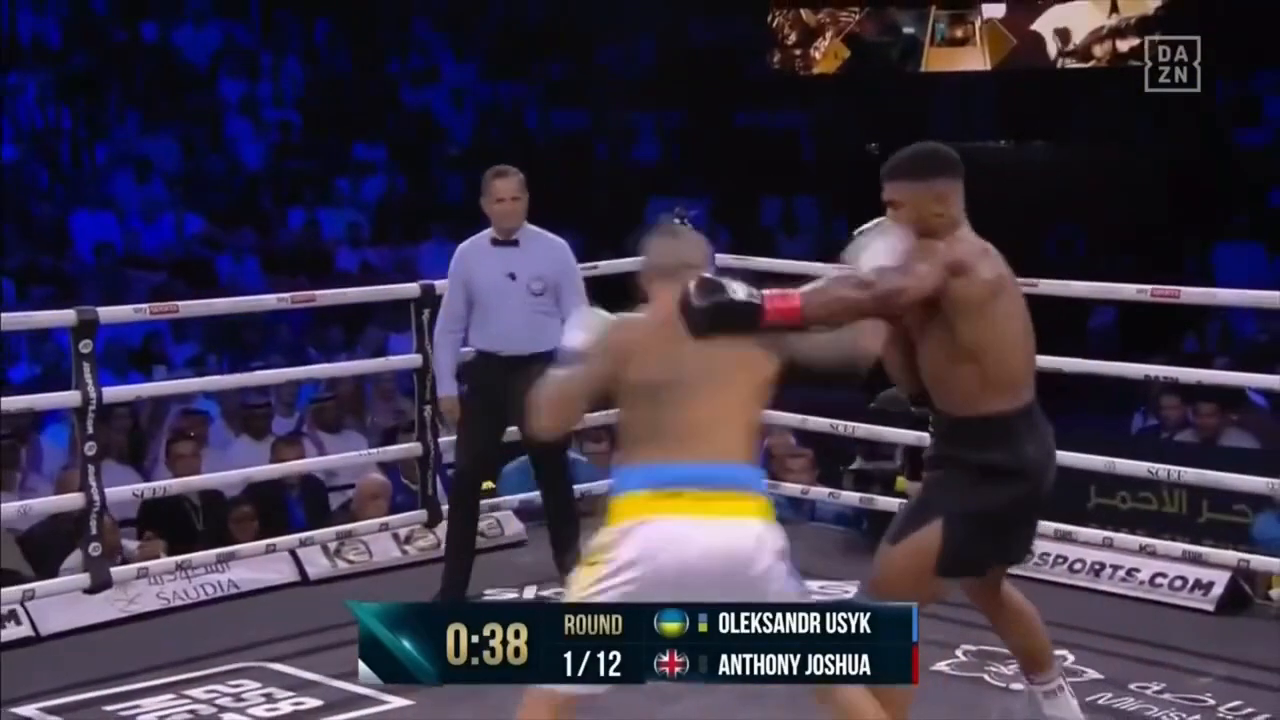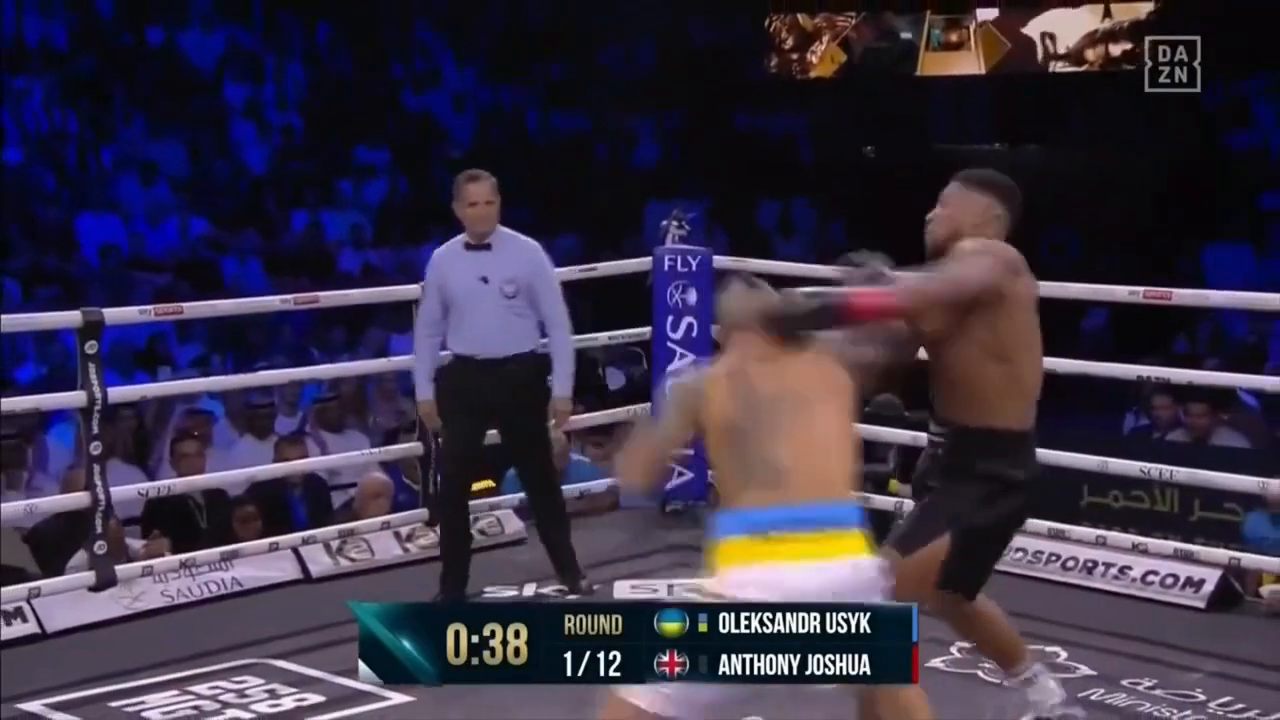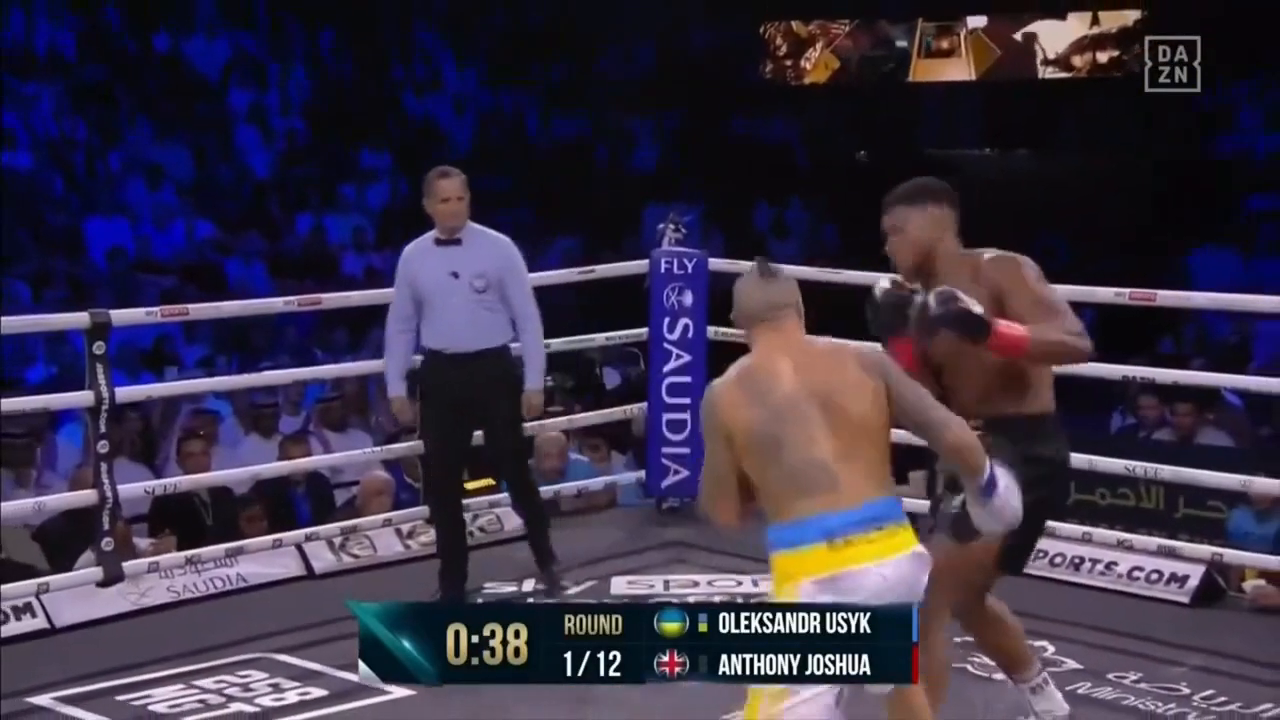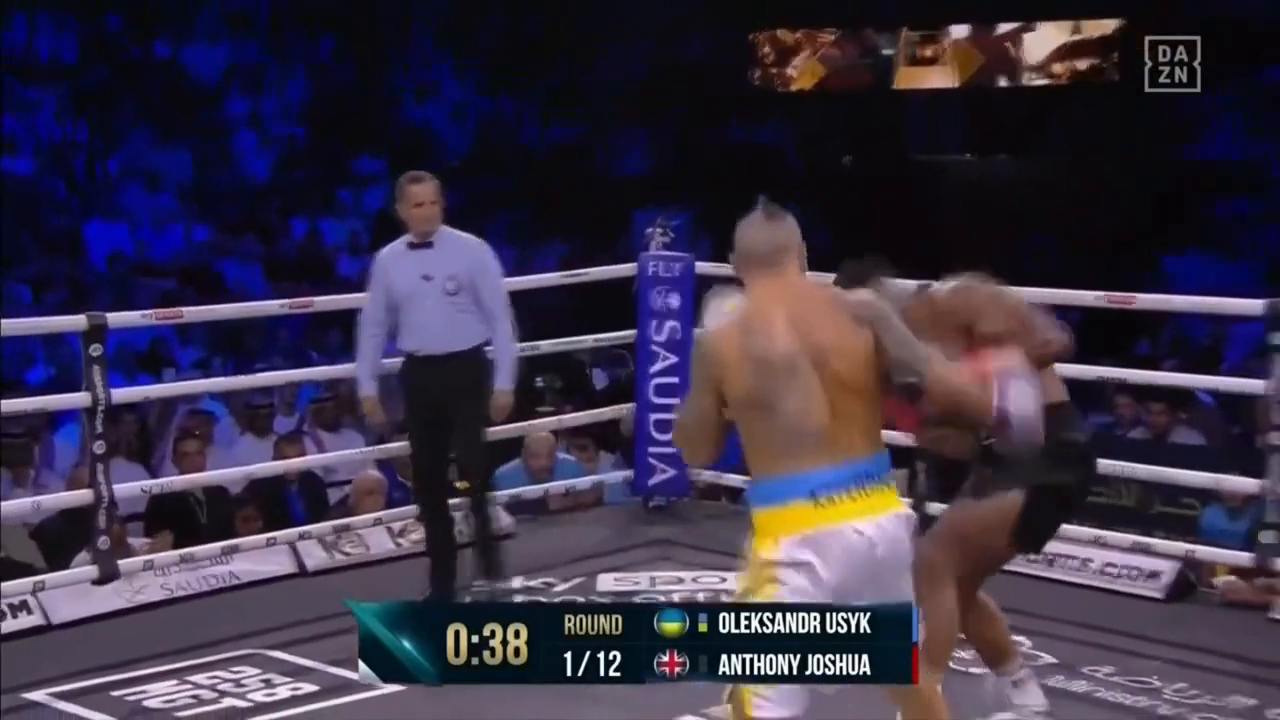
dt=0.3s
person 1, frame 1
left shoulder: (947, 259)
right shoulder: (963, 260)
left elbow: (865, 296)
right elbow: (910, 378)
left wrist: (755, 308)
right wrist: (888, 302)
left hip: (988, 459)
right hip: (1015, 447)
left knee: (885, 603)
right knee: (985, 584)
person 1, frame 2
left shoulder: (994, 261)
right shoulder: (937, 300)
left elbow: (939, 289)
left wrist: (835, 307)
right wrist: (855, 302)
left hip: (988, 471)
right hip: (957, 457)
right knee: (950, 597)
person 1, frame 3
left shoulder: (1004, 271)
right shoulder: (928, 298)
left elbow: (1074, 343)
right elbow: (928, 398)
left wrist: (985, 330)
right wrist: (897, 335)
left hip: (1026, 455)
left knee: (929, 596)
right knee: (964, 596)
person 1, frame 4
left shoulder: (956, 301)
right shoulder: (920, 336)
left elbow: (1053, 342)
right elbow: (944, 434)
left hip: (1050, 450)
right hip: (1010, 450)
left knee: (935, 556)
right knee: (958, 582)
person 2, frame 1
left shoulder: (624, 335)
right shoulder: (756, 329)
left elbow: (546, 421)
right elbow: (864, 346)
left wrist: (572, 356)
left hip: (648, 528)
right hip: (739, 528)
person 2, frame 2
left shoulder: (704, 383)
right shoulder: (828, 358)
left elbow: (632, 475)
left wrist: (663, 411)
left hip: (751, 568)
right hip: (844, 560)
person 2, frame 3
left shoulder: (724, 394)
right shoulder: (864, 363)
left elbow: (724, 513)
right elbow: (953, 436)
right wrist: (986, 482)
left hip: (818, 576)
right hip: (897, 555)
person 2, frame 4
left shoulder: (718, 342)
right shoulder: (860, 312)
left elbow: (695, 451)
right elbow: (947, 385)
right wrist: (995, 398)
left hip: (797, 534)
right hip: (882, 517)
person 3, frame 1
left shoulder: (555, 250)
right shoulder: (468, 255)
right elbow: (449, 325)
right wrist: (447, 387)
left hip: (541, 372)
right hip: (489, 373)
left knee: (554, 478)
right knee: (467, 479)
left ankle: (571, 570)
right ankle: (452, 588)
person 3, frame 2
left shoulder: (528, 253)
right shoulder: (442, 260)
left elbow: (557, 323)
right elbow: (428, 330)
left wrist: (562, 389)
right wrist: (425, 391)
left hip: (519, 375)
right hip: (465, 378)
left knee: (539, 476)
right knee: (453, 484)
left ankle: (569, 572)
right ankle: (453, 586)
person 3, frame 3
left shoulder: (498, 248)
right shoulder: (413, 257)
left elbow: (528, 318)
right elbow: (400, 325)
left wrist: (534, 382)
right wrist: (396, 387)
left hip: (493, 369)
right hip: (441, 374)
left knee: (514, 469)
right knee: (440, 481)
left ankle: (546, 561)
right ankle: (452, 582)
person 3, frame 4
left shoulder: (471, 251)
right shoulder: (387, 261)
left elbow: (500, 319)
right elbow: (373, 326)
left wrist: (504, 383)
right wrist: (367, 386)
left hip: (465, 370)
right hip: (419, 374)
left knee: (472, 469)
right knee: (427, 479)
left ankle: (488, 565)
right ankle: (442, 579)
